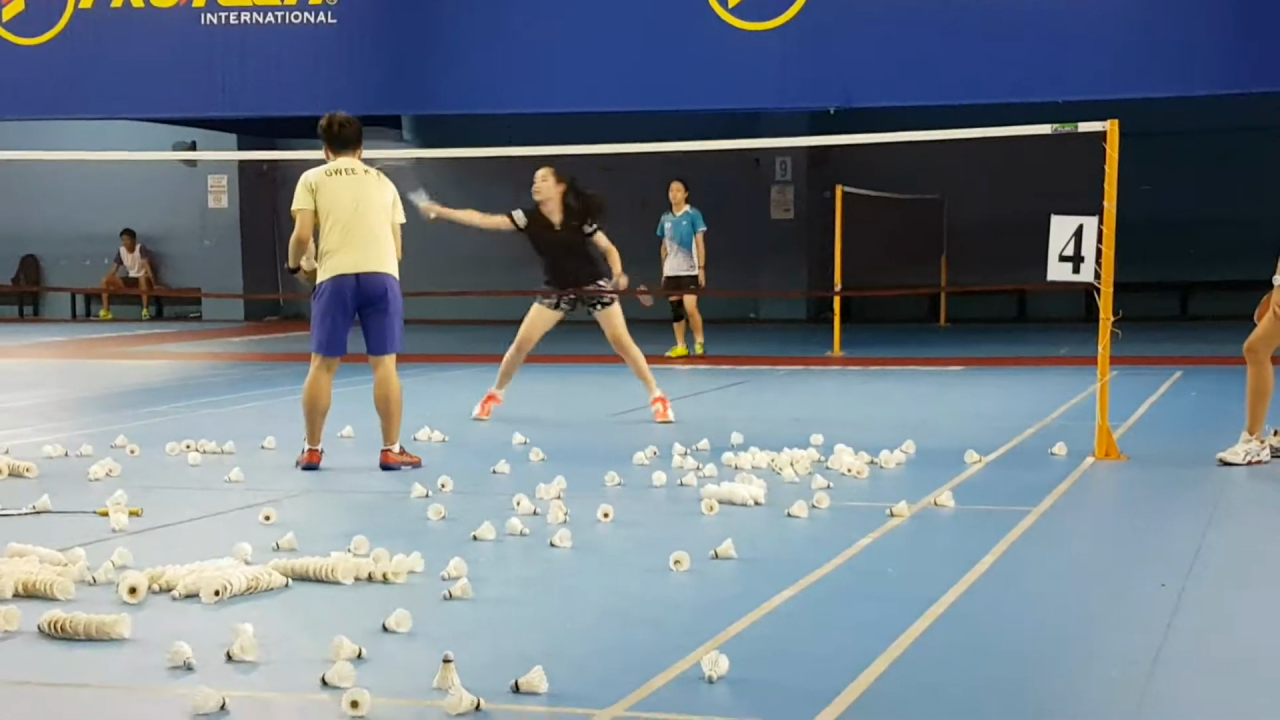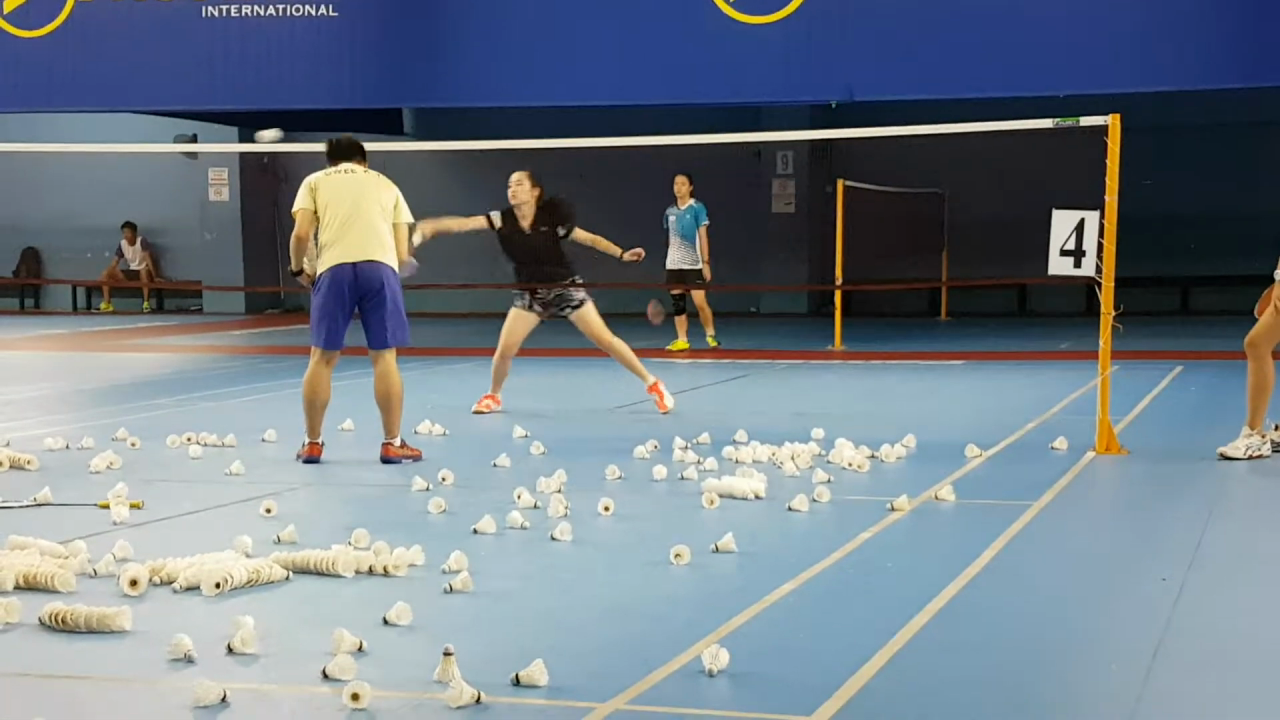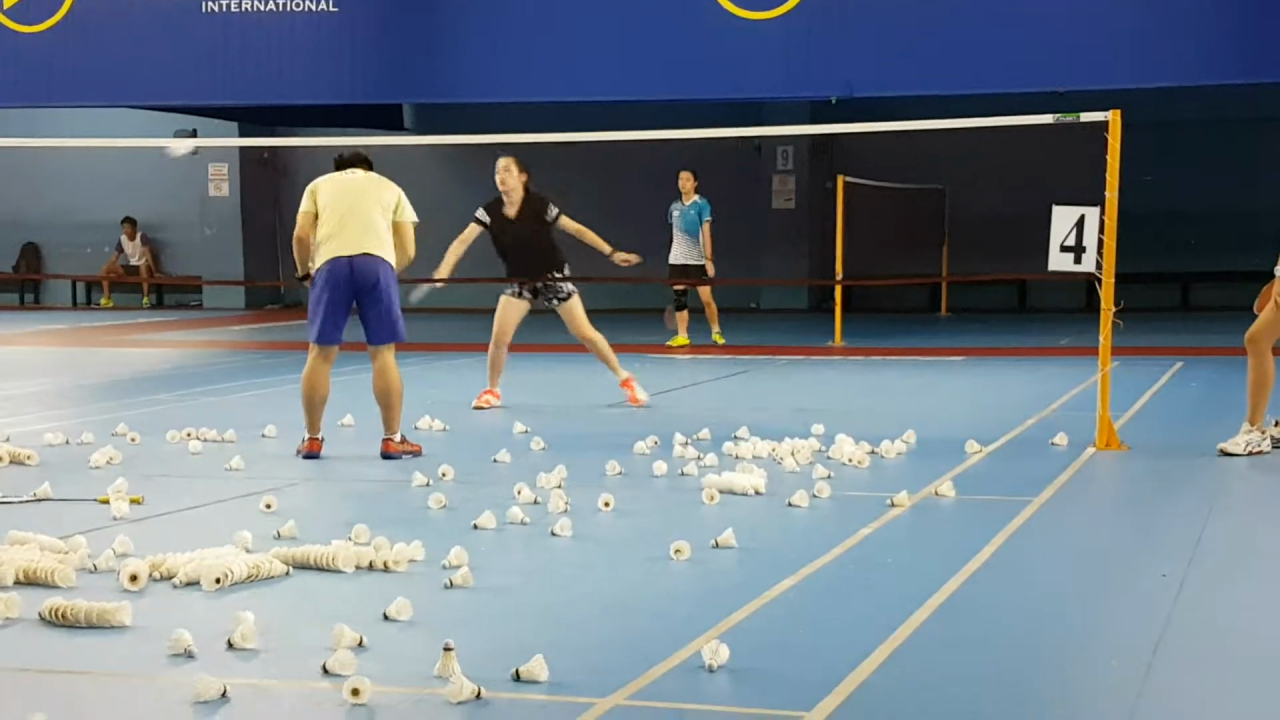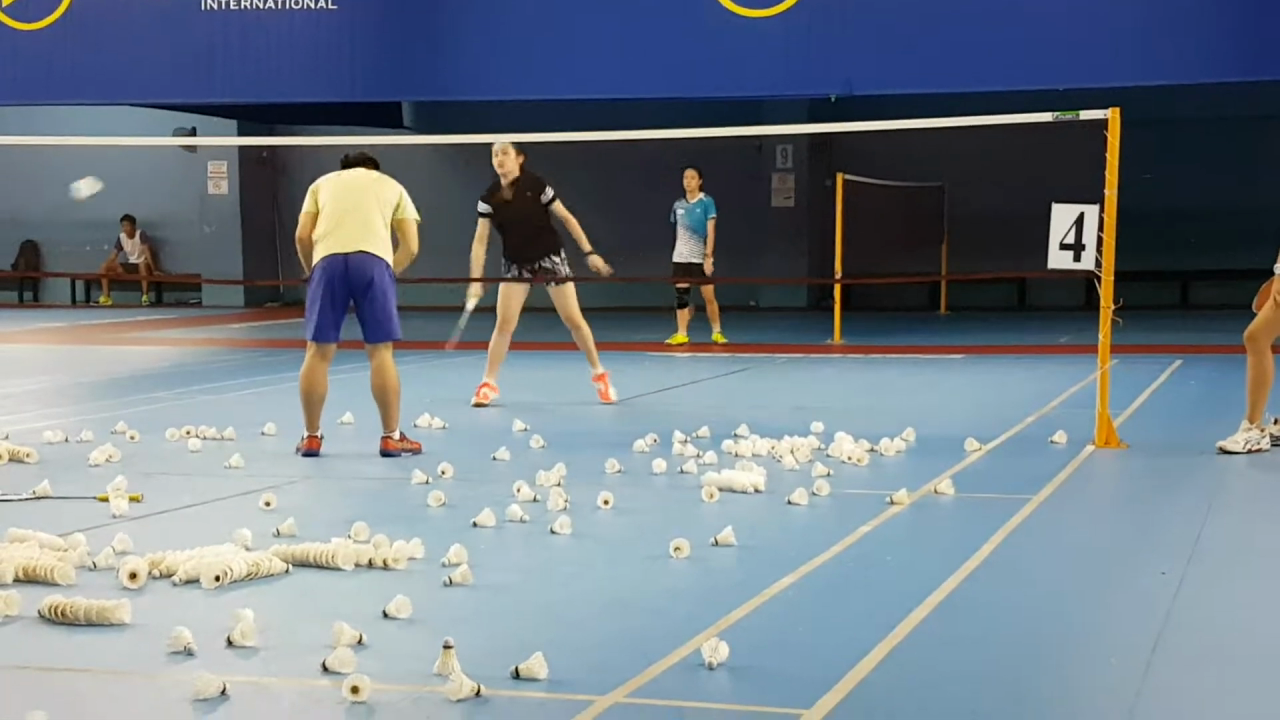
dt=0.1s
person 1, frame 1
left shoulder: (313, 179)
right shoulder: (382, 181)
left elbow: (302, 234)
right elbow: (395, 246)
left wrist: (296, 264)
left hip: (335, 275)
right hip: (381, 274)
left knee: (323, 365)
right knee: (384, 364)
left ankle: (312, 449)
right ankle: (391, 449)
person 1, frame 2
left shoulder: (315, 181)
right shoulder: (385, 183)
left elbow: (301, 234)
right elbow: (403, 251)
left wrist: (299, 268)
left hip: (335, 269)
right hip: (381, 268)
left knee: (322, 358)
right knee: (385, 358)
left ankle: (312, 443)
right ankle: (392, 443)
person 1, frame 3
left shoulder: (320, 183)
right shoulder: (389, 187)
left elbow: (301, 236)
right elbow: (408, 250)
left wrist: (304, 272)
left hip: (332, 263)
right hip: (376, 263)
left knee: (321, 354)
right knee: (383, 353)
left ankle: (312, 439)
right ankle: (392, 440)
person 1, frame 4
left shoulder: (323, 182)
right shoulder: (392, 185)
left elbow: (302, 236)
right elbow: (411, 246)
left wrist: (310, 271)
right wrist: (389, 274)
left hip: (329, 260)
right hip: (373, 260)
left knee: (319, 352)
right knee: (380, 351)
left ankle: (311, 437)
right ankle: (391, 437)
person 2, frame 1
left shoulder: (579, 217)
right shoulder: (527, 217)
left elbow: (607, 248)
right elbow: (483, 220)
left wrist: (617, 272)
right wrist: (441, 211)
left hip: (594, 284)
right hip: (557, 289)
left knee: (622, 343)
right knee: (522, 344)
left ankle: (658, 398)
right ankle: (495, 394)
person 2, frame 2
left shoulder: (552, 219)
right shoulder: (502, 219)
left elbow: (589, 239)
right elbow: (465, 223)
left wrist: (622, 254)
right wrist: (432, 226)
left hip: (564, 286)
right hip: (530, 293)
left knee: (604, 339)
right knee: (505, 348)
left ankle: (652, 383)
right ankle: (493, 396)
person 2, frame 3
left shoulder: (540, 206)
right shoulder: (489, 211)
left elbow: (576, 230)
right elbow: (463, 241)
left wrist: (612, 253)
right wrist: (443, 270)
left hip: (552, 274)
right hip: (517, 281)
left knee: (584, 333)
right knee: (499, 337)
left ankle: (624, 378)
right ankle: (492, 390)
person 2, frame 4
left shoulder: (537, 186)
right shoulder: (488, 199)
left elbow: (566, 218)
right elbow: (480, 241)
left wrist: (589, 252)
right wrist: (476, 280)
left hip: (550, 258)
right hip: (516, 265)
left knee: (574, 320)
right knee: (504, 324)
left ankle: (599, 374)
right ankle: (489, 384)
